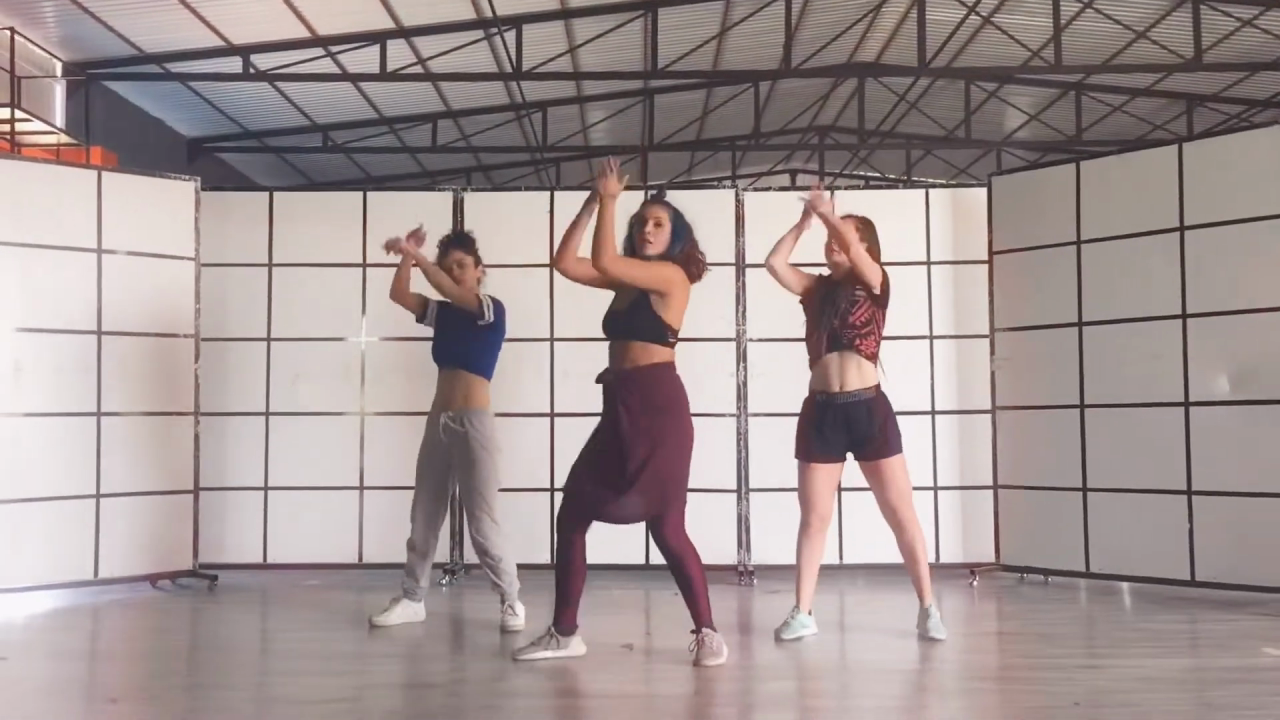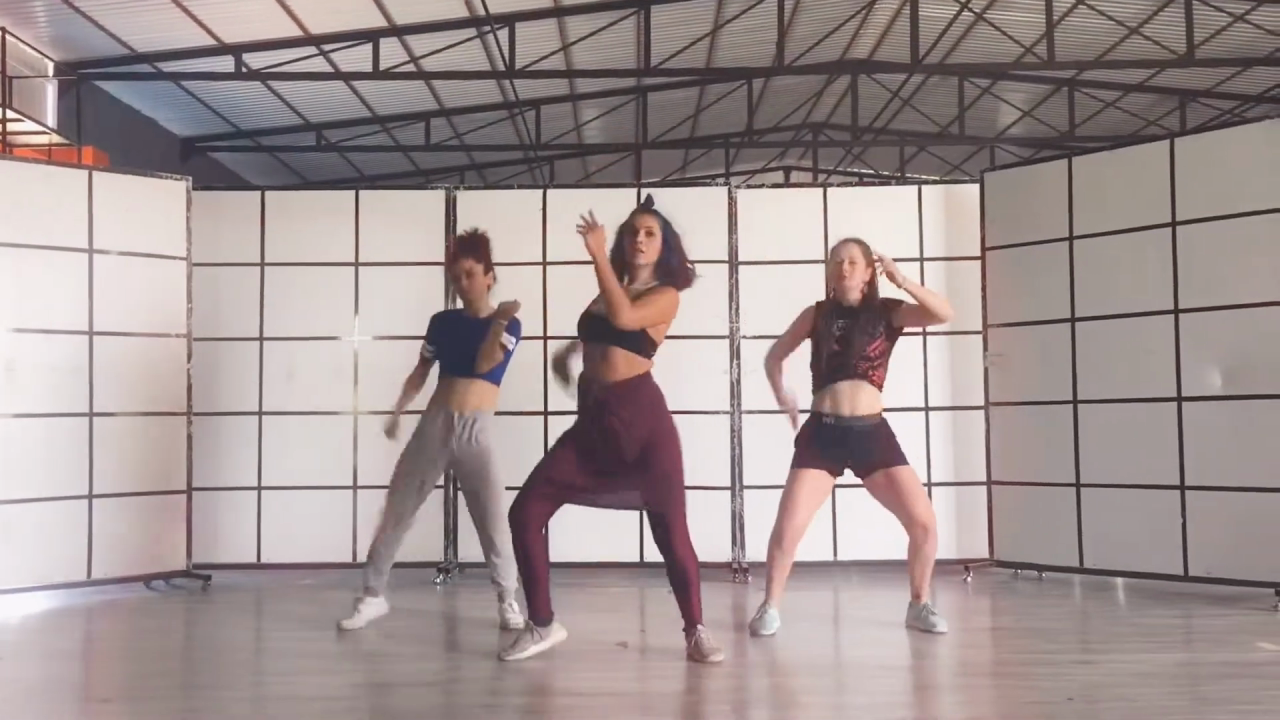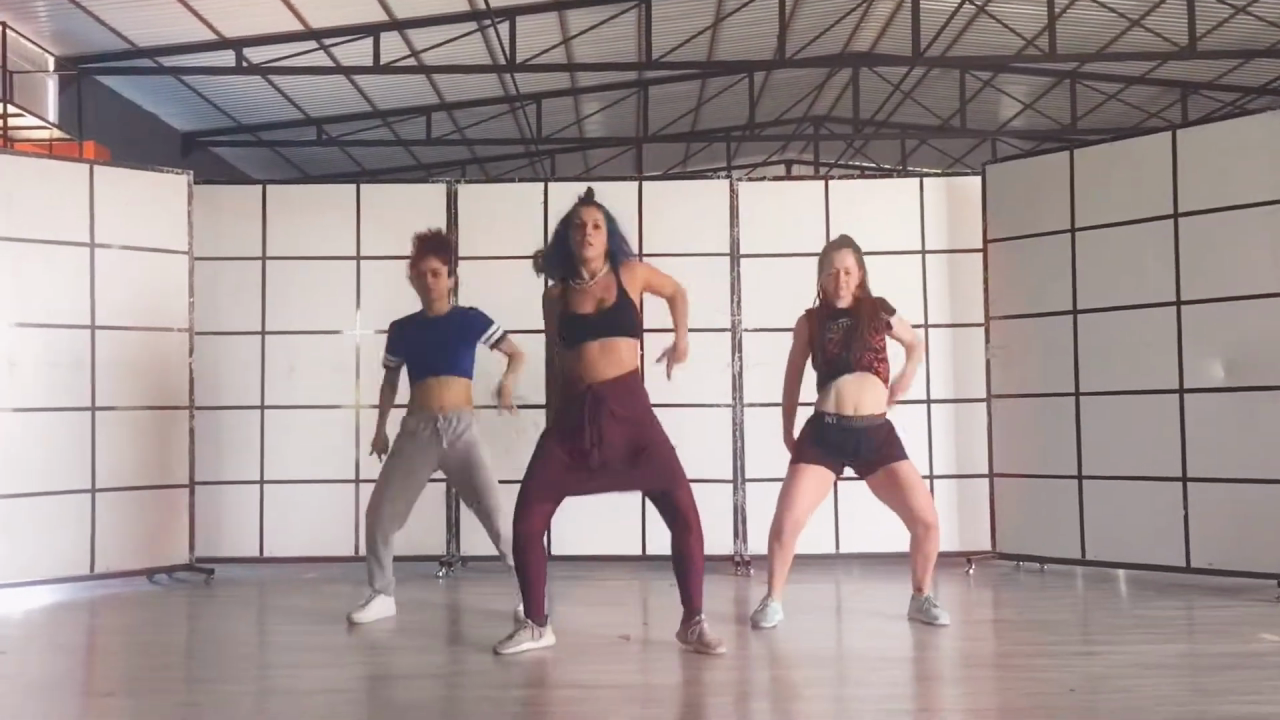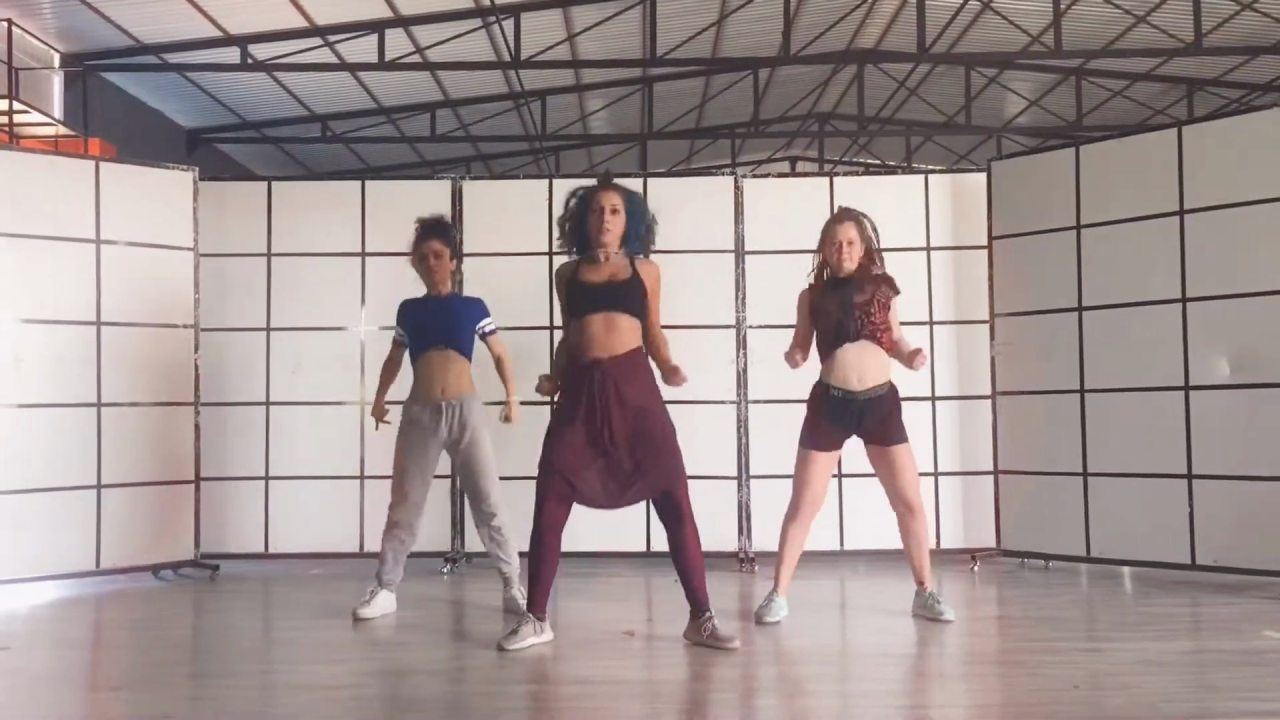
dt=0.5s
person 1, frame 1
left shoulder: (671, 275)
right shoulder: (627, 281)
left elbow: (603, 262)
right elbow: (564, 262)
left wrist: (608, 200)
right wrist: (590, 203)
left hip: (660, 406)
right hip: (618, 409)
left knee: (666, 528)
right knee: (571, 518)
left ankle: (707, 632)
right ankle: (564, 632)
person 1, frame 2
left shoulder: (665, 295)
right shoulder: (615, 290)
left elbow: (622, 317)
left wrist: (599, 255)
right wrist: (569, 351)
left hip: (641, 419)
right hip: (592, 420)
left knee: (671, 532)
right knee: (525, 514)
left ankle: (695, 631)
right ankle: (543, 624)
person 1, frame 3
left shoulder: (632, 274)
right shoulder: (557, 292)
left elbow: (677, 292)
left wrist: (681, 337)
right wrist: (556, 421)
left hip: (631, 413)
right hip: (573, 418)
left knee: (686, 518)
right knee: (526, 524)
left ankle: (693, 622)
right ankle: (536, 624)
person 1, frame 4
left shoulder: (645, 270)
right shoulder: (568, 273)
left wrist: (669, 366)
right wrist: (553, 376)
left hip: (635, 392)
right hip: (580, 395)
left knee: (677, 509)
right knee: (548, 514)
left ankle: (701, 618)
right ankle: (536, 619)
person 2, frame 1
left shoulder: (875, 282)
right shoulder: (816, 288)
left elbow: (852, 250)
right elbow: (774, 262)
left wrist: (825, 211)
right wrist: (805, 220)
left hip: (868, 408)
right hip: (821, 410)
left knee: (901, 514)
right knee: (815, 516)
left ankle: (928, 606)
right ankle: (802, 612)
person 2, frame 2
left shoulder: (887, 313)
right shoulder: (817, 315)
left elbow: (942, 314)
right elbow: (774, 356)
left wrist: (899, 278)
right wrist: (781, 392)
left hip: (873, 434)
right hip: (822, 434)
left knee: (924, 522)
right knee: (787, 528)
left ankle: (919, 605)
right ankle: (770, 607)
person 2, frame 3
left shoulder: (879, 312)
right shoulder: (810, 322)
left elbow: (916, 343)
right elbow: (793, 379)
left wrist: (907, 373)
right wrist: (787, 431)
left hip: (876, 433)
right hip: (826, 433)
left knee: (926, 519)
right knee: (786, 521)
left ankle: (922, 597)
right ankle: (773, 600)
person 2, frame 4
left shoulder: (882, 285)
right shoulder: (813, 293)
left elbow: (893, 342)
right elbow: (799, 350)
left wrist: (913, 355)
right wrist: (793, 355)
left hip: (880, 402)
right hip: (830, 403)
left knee: (911, 502)
right knee: (803, 505)
left ankle: (925, 592)
right ankle: (778, 594)
person 3, frame 1
left shoulder: (492, 308)
right shoulder: (443, 312)
left elbow: (454, 293)
right elbow: (398, 295)
left wrist: (413, 255)
right wrist: (408, 255)
left hip: (474, 424)
right hip: (438, 423)
left knee: (481, 519)
right knee: (424, 515)
left ankle: (511, 600)
right ankle: (411, 599)
person 3, frame 2
left shoulder: (508, 324)
right shoulder: (443, 323)
left elbow: (484, 363)
right elbow: (420, 372)
left wrist: (499, 321)
right wrist: (397, 412)
left hip: (474, 435)
right hip: (433, 428)
left knee: (494, 521)
right knee: (396, 512)
left ankle: (508, 601)
right ankle: (372, 595)
person 3, frame 3
left shoulder: (471, 320)
right shoulder: (402, 329)
left elbow: (516, 354)
right elbow: (391, 380)
left wrist: (508, 379)
right wrist: (380, 429)
left hip: (460, 431)
right hip: (415, 431)
left knee: (495, 515)
right knee: (380, 515)
right ankle: (381, 594)
person 3, frame 4
left shoulder: (472, 307)
right shoulder: (410, 309)
left elbow: (499, 354)
right elbow: (395, 356)
left wrist: (512, 396)
right wrist: (379, 397)
left hip: (464, 412)
right hip: (419, 416)
left knee: (487, 506)
right knee: (405, 506)
left ankle: (513, 586)
right ankle: (385, 590)
